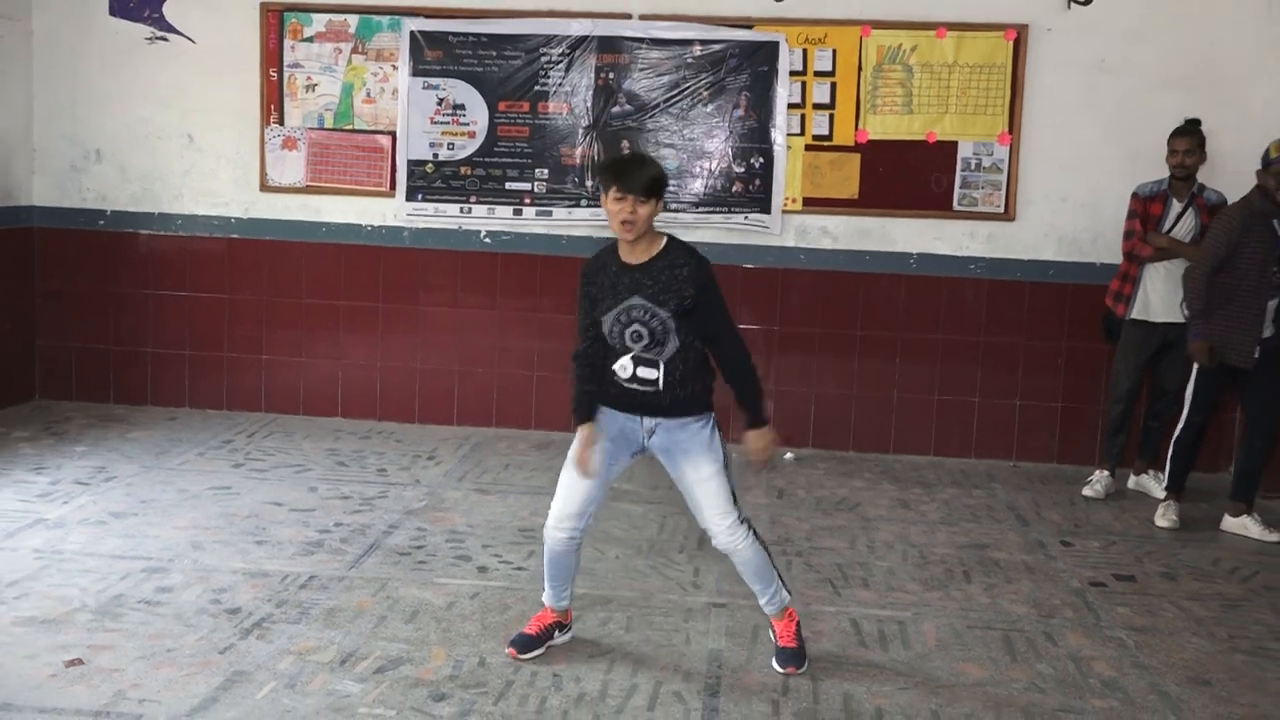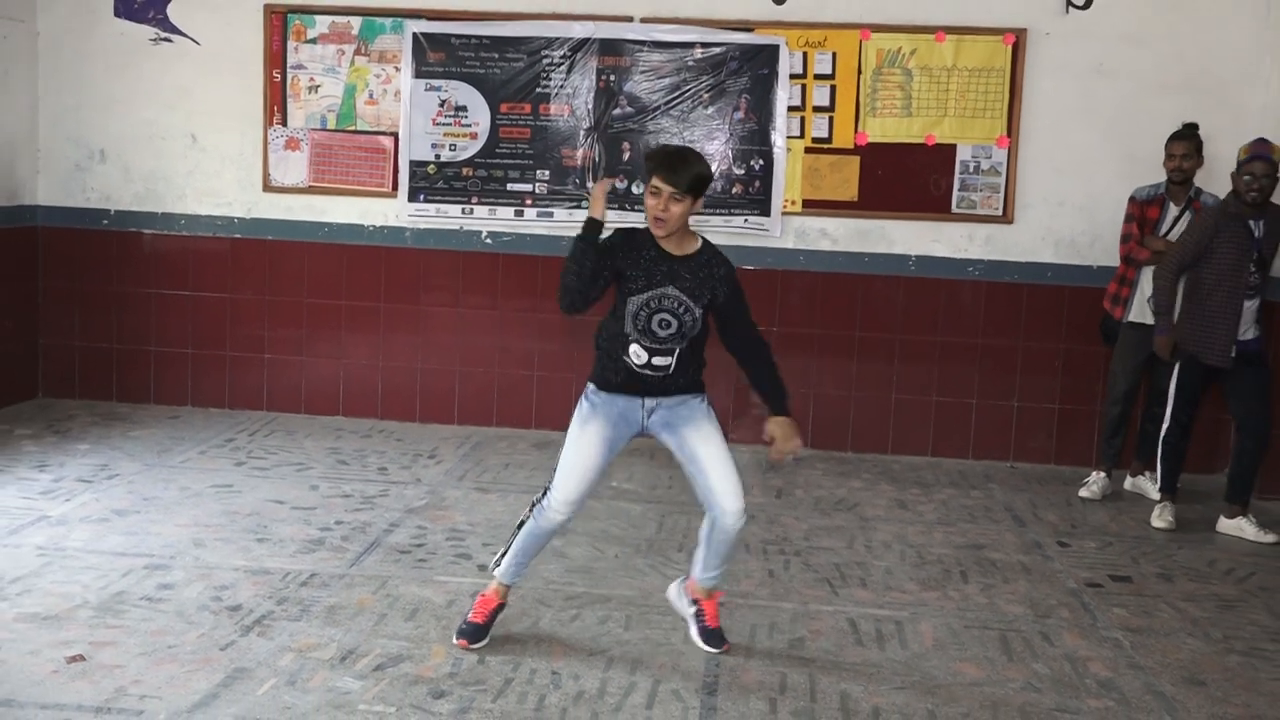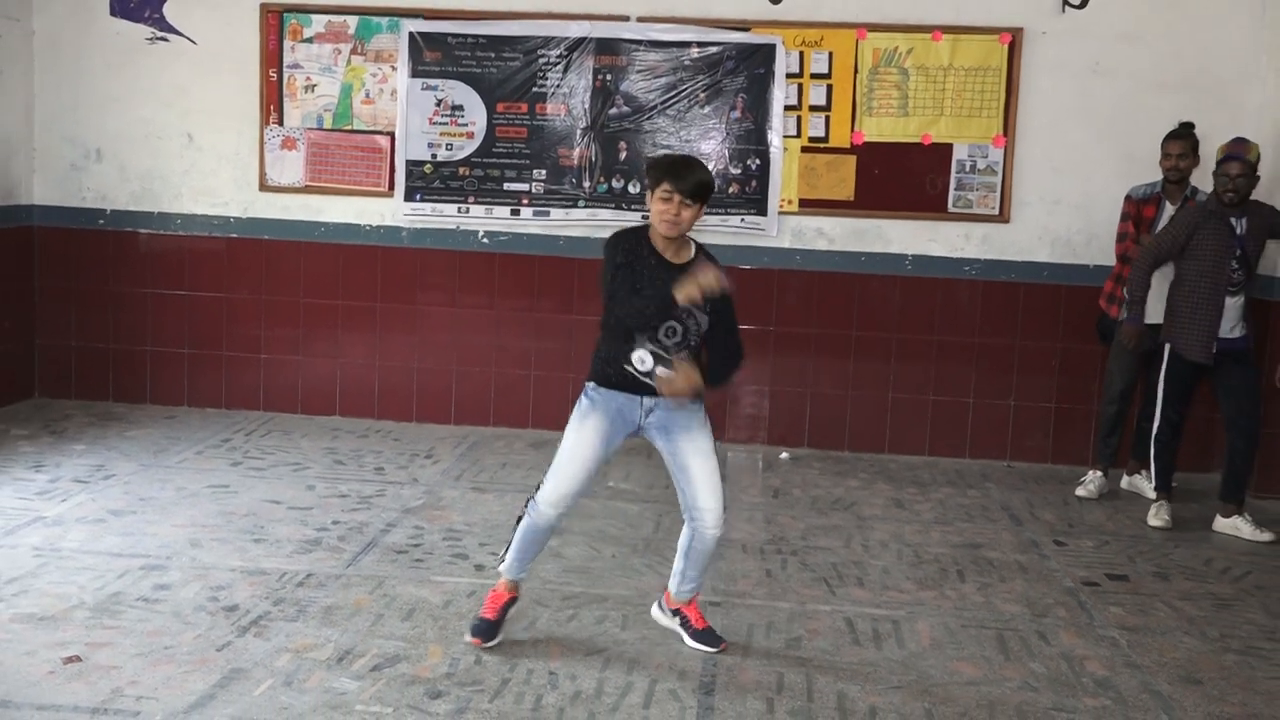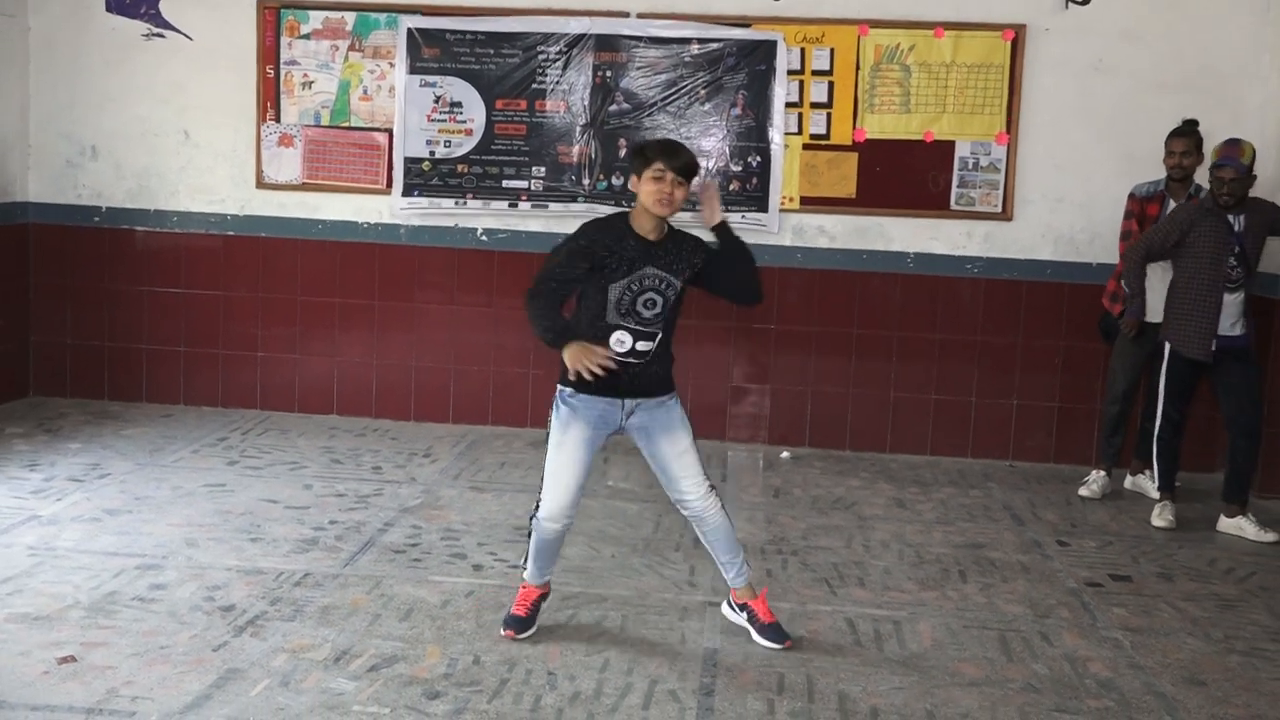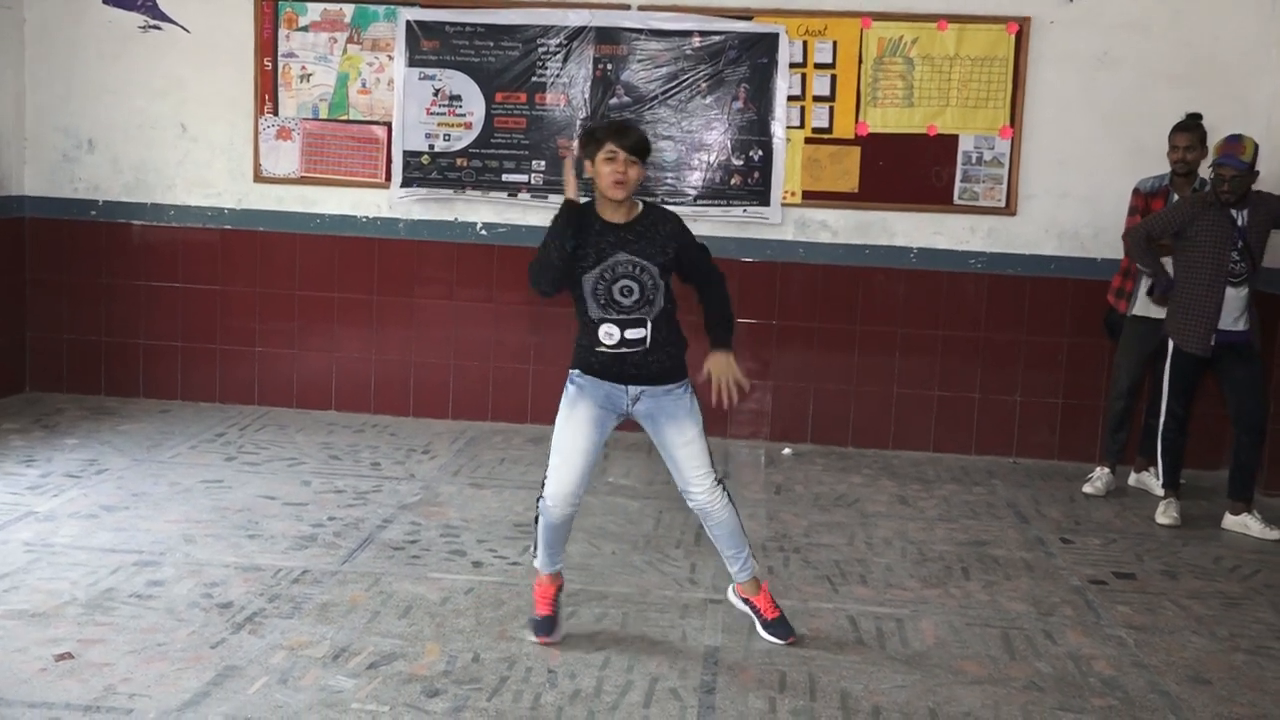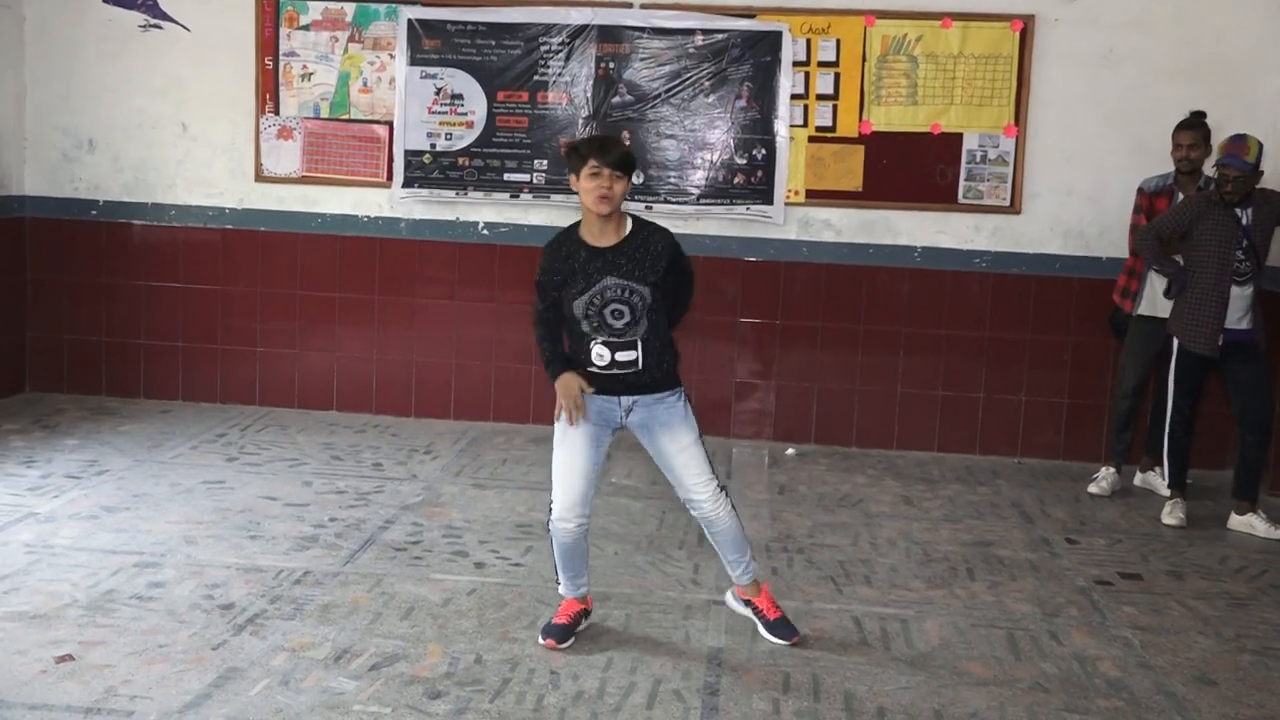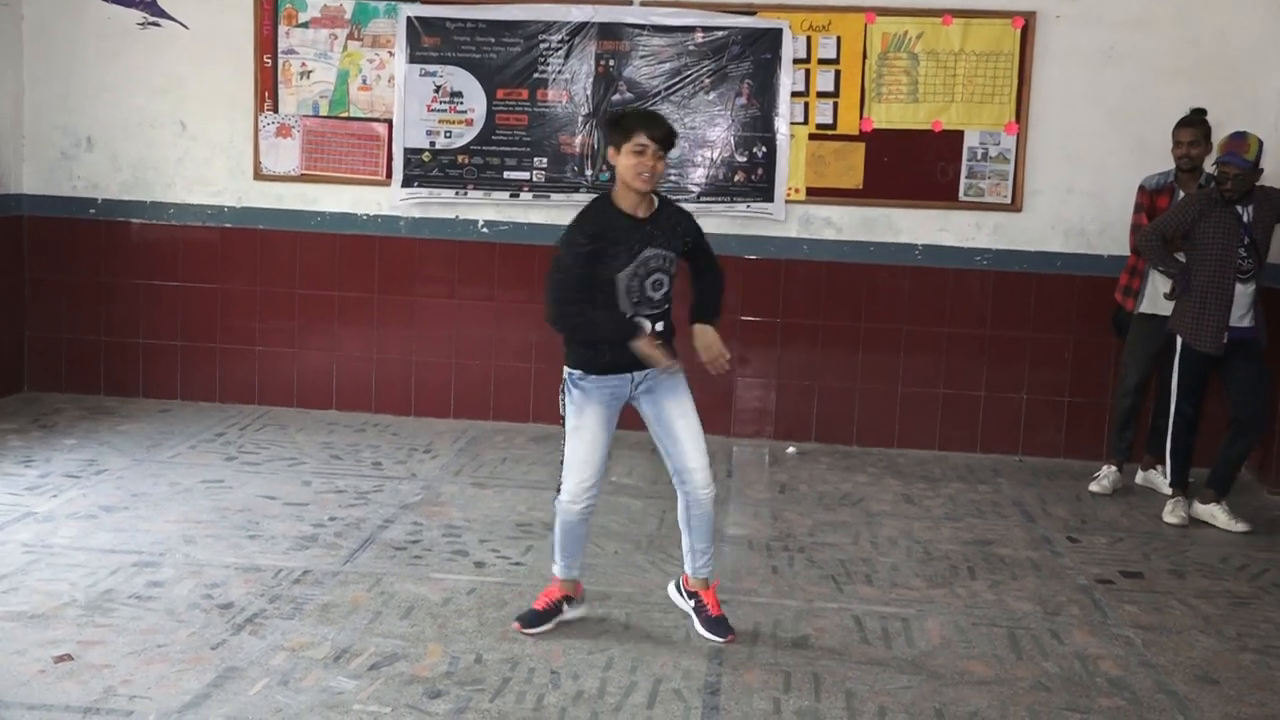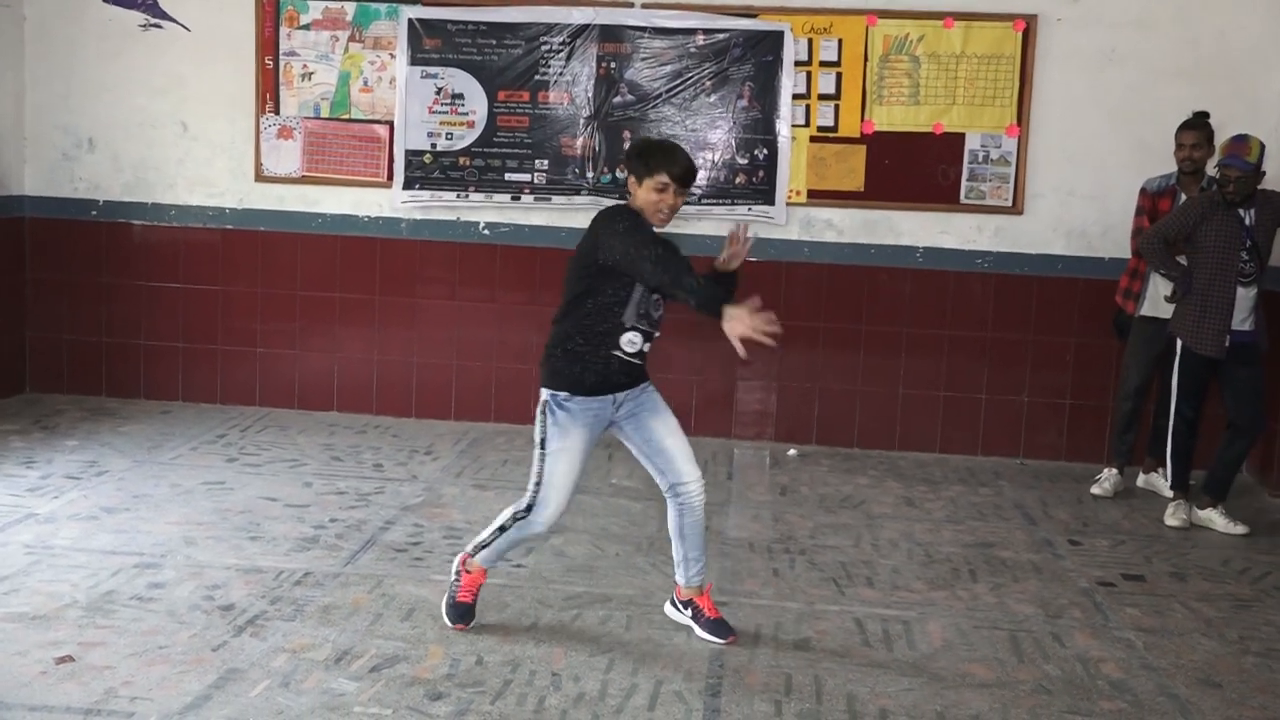
dt=0.2s
person 1, frame 1
left shoulder: (688, 267)
right shoulder: (596, 273)
left elbow: (726, 345)
right elbow: (590, 355)
left wrist: (757, 421)
right wrist: (586, 423)
left hip: (684, 421)
right hip: (611, 415)
left knee: (727, 528)
right knee: (561, 524)
left ankle: (783, 616)
right ankle: (555, 615)
person 1, frame 2
left shoulder: (716, 270)
right shoulder: (624, 247)
left elbow: (746, 343)
right elbow: (571, 300)
left wrist: (779, 410)
right wrist: (594, 222)
left hip: (681, 403)
right hip: (611, 396)
left knee: (728, 506)
right knee: (560, 503)
left ankle: (698, 593)
right ankle: (499, 589)
person 1, frame 3
left shoulder: (709, 272)
right shoulder: (624, 247)
left elbow: (727, 351)
right elbow: (625, 316)
left wrist: (698, 375)
right wrist: (678, 294)
left hip: (677, 402)
right hip: (610, 394)
left knee: (708, 517)
right knee: (553, 498)
left ankle: (679, 602)
right ankle: (505, 588)
person 1, frame 4
left shoulder: (690, 249)
right shoulder: (597, 236)
left elbow: (750, 294)
right elbow: (542, 297)
left wrist: (718, 225)
right wrist: (565, 344)
left hip: (654, 397)
right hip: (585, 396)
left knee: (699, 501)
right knee: (555, 511)
left ankle: (745, 597)
right ankle: (533, 587)
person 1, frame 5
left shoulder: (666, 226)
right shoulder: (576, 225)
left elbow: (711, 283)
right elbow: (545, 283)
left wrist: (722, 348)
right wrist: (569, 204)
left hip: (665, 387)
right hip: (593, 382)
left knee: (705, 492)
right knee: (559, 495)
left ankle: (750, 589)
right ankle: (548, 580)
person 1, frame 6
left shoulder: (656, 243)
right shoulder: (559, 254)
left elbow: (681, 291)
right elbow: (546, 325)
right wrist: (560, 374)
left hip: (657, 396)
right hip: (587, 398)
left knee: (706, 499)
right knee: (567, 514)
left ankle: (749, 590)
right ankle: (574, 601)
person 1, frame 7
left shoulder: (677, 222)
right shoulder: (590, 226)
left elbow: (709, 272)
right elbow: (565, 308)
left wrist: (703, 324)
right wrist: (633, 336)
left hip: (658, 371)
right hip: (592, 375)
left knee: (696, 477)
right knee: (579, 491)
left ankle: (695, 586)
right ankle: (565, 587)
person 1, frame 8
left shoulder: (662, 249)
right shoulder: (615, 226)
left elbow: (697, 292)
right elbow: (663, 275)
left wrist: (726, 272)
right wrist: (723, 312)
left hip: (632, 391)
right hip: (574, 394)
left knee: (688, 485)
right knee: (544, 509)
left ankle: (690, 595)
right ankle: (472, 569)
person 2, frame 1
right shoulder: (1238, 217)
right elbow: (1198, 272)
right wrist: (1198, 329)
right hip: (1219, 342)
right knee: (1195, 419)
left ankle: (1238, 512)
right ankle: (1171, 498)
person 2, frame 2
right shoulder: (1213, 219)
right elbow: (1168, 268)
right wrist: (1164, 325)
left hip: (1247, 347)
right hip: (1199, 341)
right knee: (1178, 421)
left ankle: (1234, 513)
right ankle: (1166, 500)
person 2, frame 3
right shoulder: (1194, 218)
right elbow: (1145, 260)
right wrist: (1134, 315)
left hip: (1235, 344)
right hip: (1186, 338)
left knee: (1246, 427)
right knee: (1169, 420)
left ankle: (1230, 512)
right ankle: (1161, 499)
person 2, frame 4
right shoulder: (1190, 215)
right elbow: (1137, 251)
right wrist: (1137, 302)
left hip: (1236, 341)
right hip: (1186, 336)
left knee: (1247, 425)
right knee: (1170, 419)
left ankle: (1234, 512)
right ankle: (1165, 499)
person 2, frame 5
right shoulder: (1192, 208)
right elbow: (1136, 235)
right wrist: (1161, 277)
left hip: (1240, 336)
right hip: (1189, 331)
right knee: (1174, 415)
left ankle: (1240, 509)
right ankle: (1170, 496)
person 2, frame 6
right shoulder: (1197, 208)
right elbow: (1146, 238)
right wrist: (1176, 273)
left hip: (1243, 335)
right hip: (1195, 329)
right knee: (1181, 415)
left ankle: (1245, 509)
right ankle: (1176, 496)
person 2, frame 7
right shoulder: (1198, 205)
right elbow: (1148, 239)
right wrist: (1179, 273)
left hip: (1245, 333)
right hip: (1198, 328)
right knee: (1184, 413)
left ankle: (1212, 498)
right ankle: (1179, 495)
person 2, frame 8
right shoulder: (1200, 208)
right elbow: (1150, 242)
right wrist: (1181, 277)
left hip: (1244, 337)
right hip: (1198, 331)
left knee: (1248, 421)
right knee: (1184, 416)
left ankle: (1208, 503)
right ankle: (1179, 497)
person 3, frame 1
left shoulder: (1215, 204)
right shoulder: (1144, 195)
right elbow: (1132, 249)
left wrist: (1166, 242)
right wrist: (1186, 250)
left hip: (1185, 317)
right hip: (1142, 312)
left knee: (1167, 396)
right knee: (1122, 391)
left ankle: (1143, 470)
right ankle: (1106, 470)
person 3, frame 2
left shoulder: (1211, 208)
right shoulder: (1142, 199)
right elbow: (1129, 252)
left wrist: (1163, 245)
right hip: (1139, 315)
left knee: (1162, 398)
right knee: (1120, 393)
left ankle: (1140, 471)
right ankle: (1103, 472)
person 3, frame 3
right shoulder: (1138, 198)
right elbow: (1125, 251)
left knee: (1158, 397)
right knee: (1116, 392)
left ankle: (1136, 470)
right ankle: (1099, 471)
person 3, frame 4
right shoulder: (1141, 195)
right elbow: (1128, 249)
right hip: (1137, 311)
left knee: (1162, 396)
right knee: (1119, 391)
left ankle: (1139, 470)
right ankle: (1102, 470)
person 3, frame 5
right shoulder: (1146, 190)
left wrist: (1164, 239)
right hip: (1142, 306)
left knee: (1166, 393)
right knee: (1124, 387)
left ankle: (1143, 467)
right ankle: (1107, 467)
person 3, frame 6
right shoulder: (1151, 189)
right elbow: (1138, 244)
right hip: (1148, 306)
left knee: (1172, 392)
right knee: (1129, 387)
left ankle: (1149, 467)
right ankle: (1112, 467)
person 3, frame 7
right shoulder: (1152, 187)
right elbow: (1139, 242)
right hip: (1150, 304)
left knee: (1174, 390)
right knee: (1131, 384)
left ankle: (1151, 465)
right ankle: (1114, 465)
person 3, frame 8
right shoulder: (1154, 189)
right elbow: (1140, 245)
right hip: (1151, 306)
left knee: (1175, 394)
right knee: (1132, 387)
left ankle: (1153, 468)
right ankle: (1115, 468)
